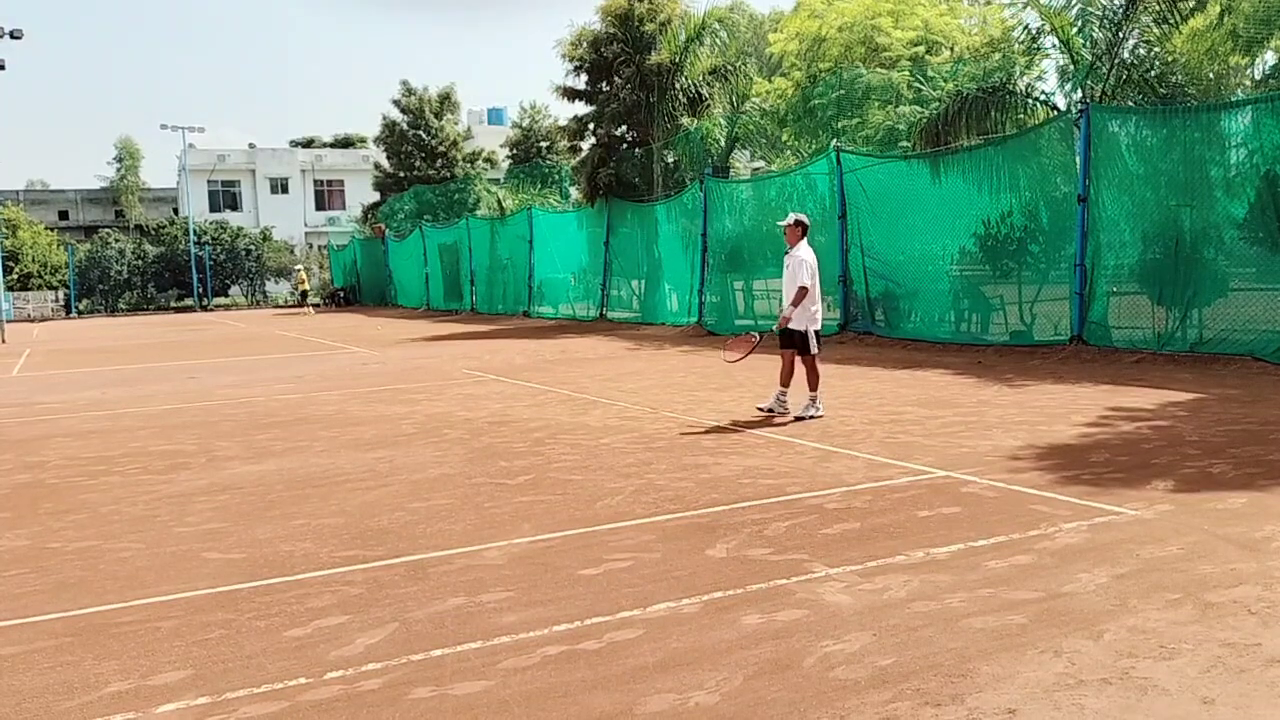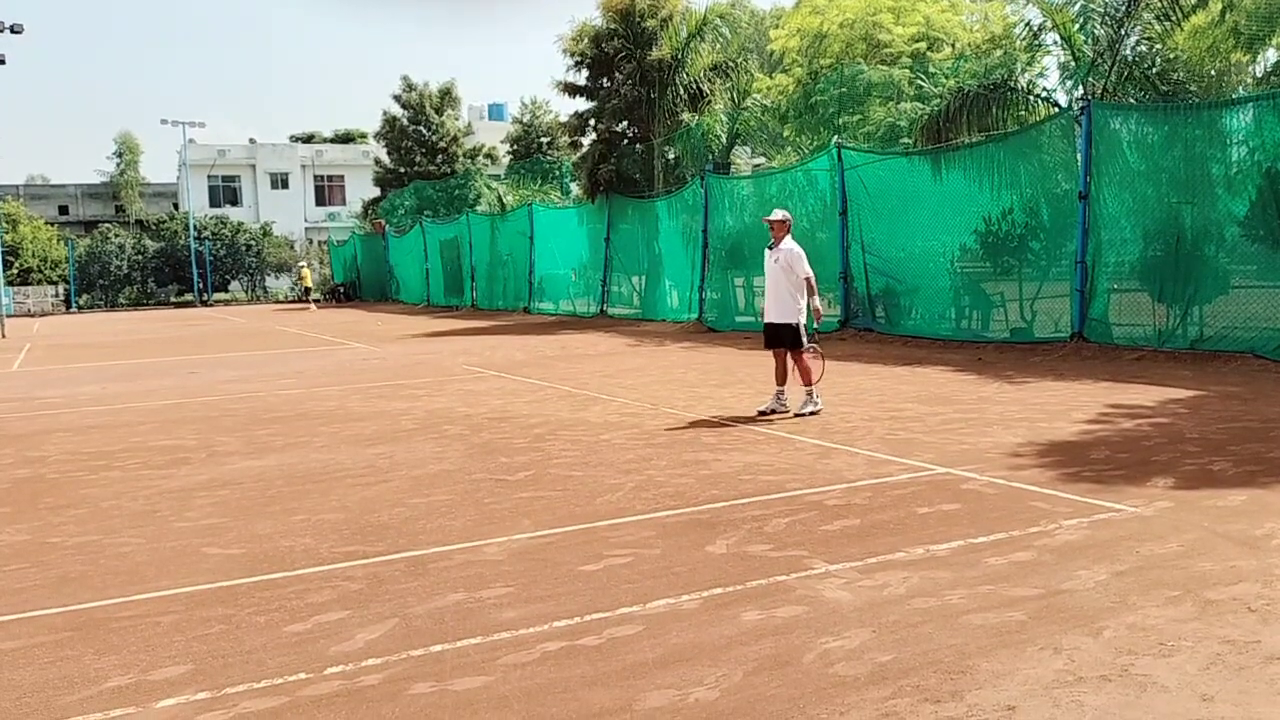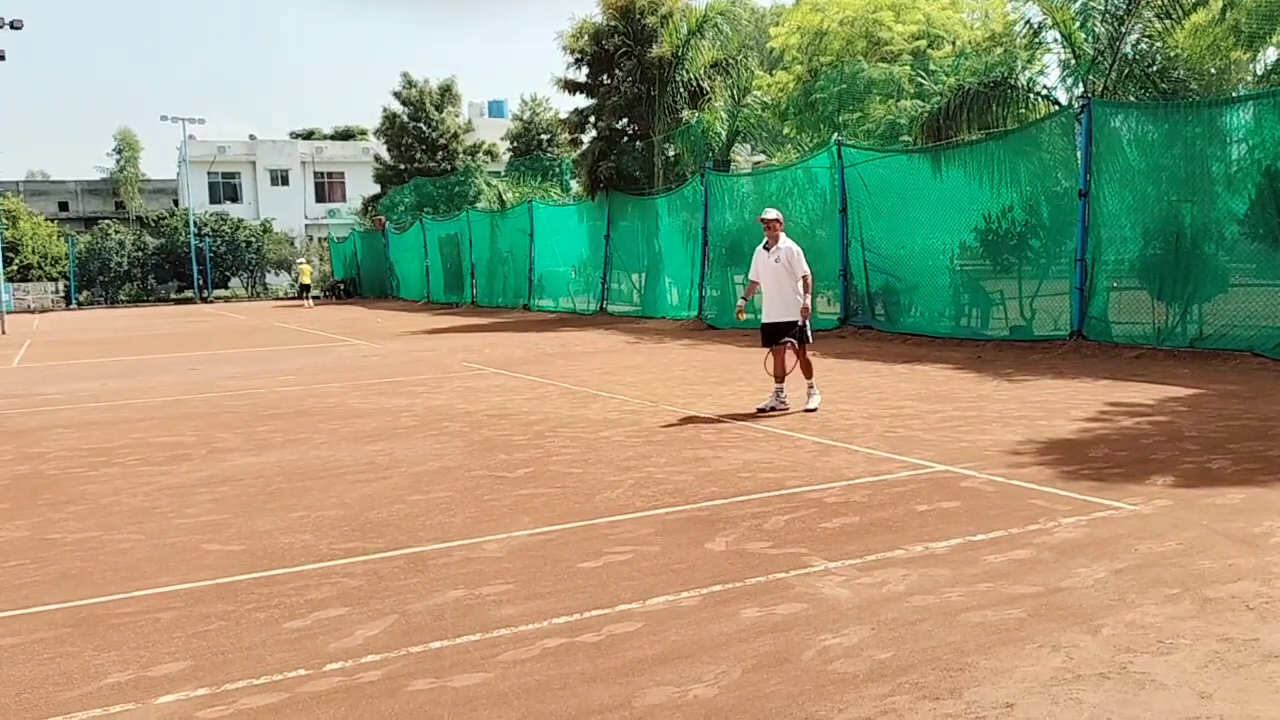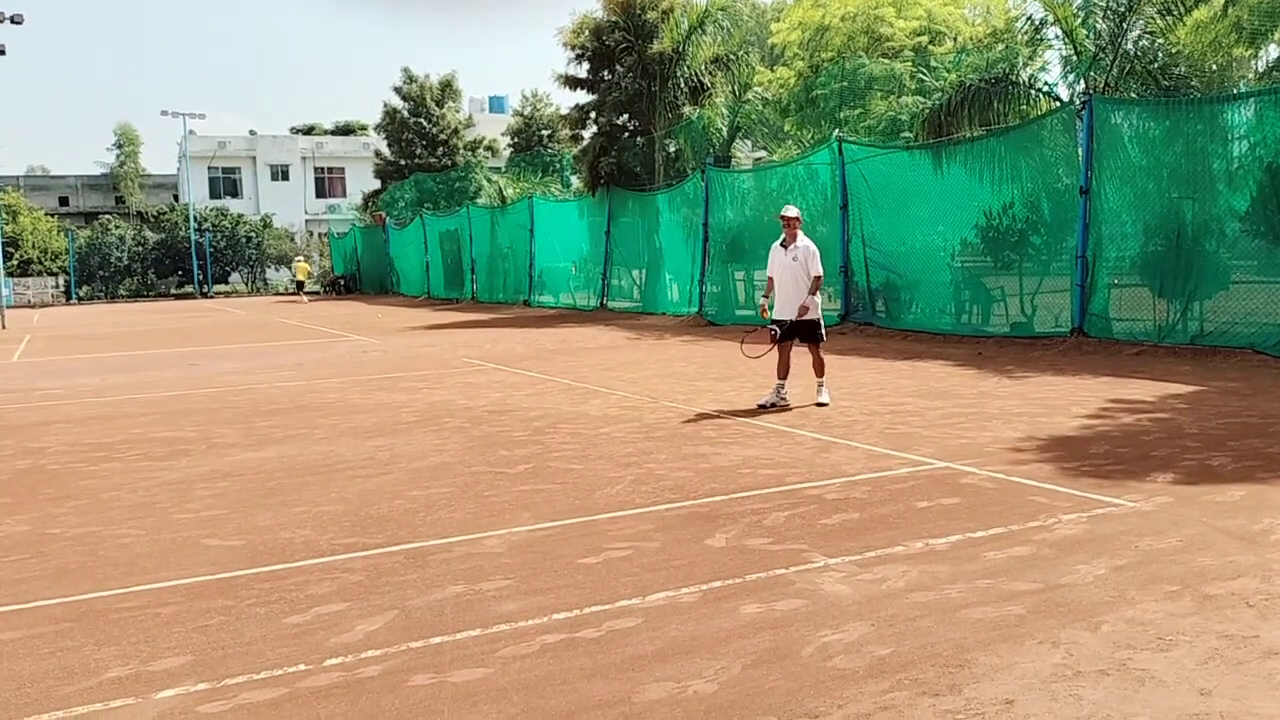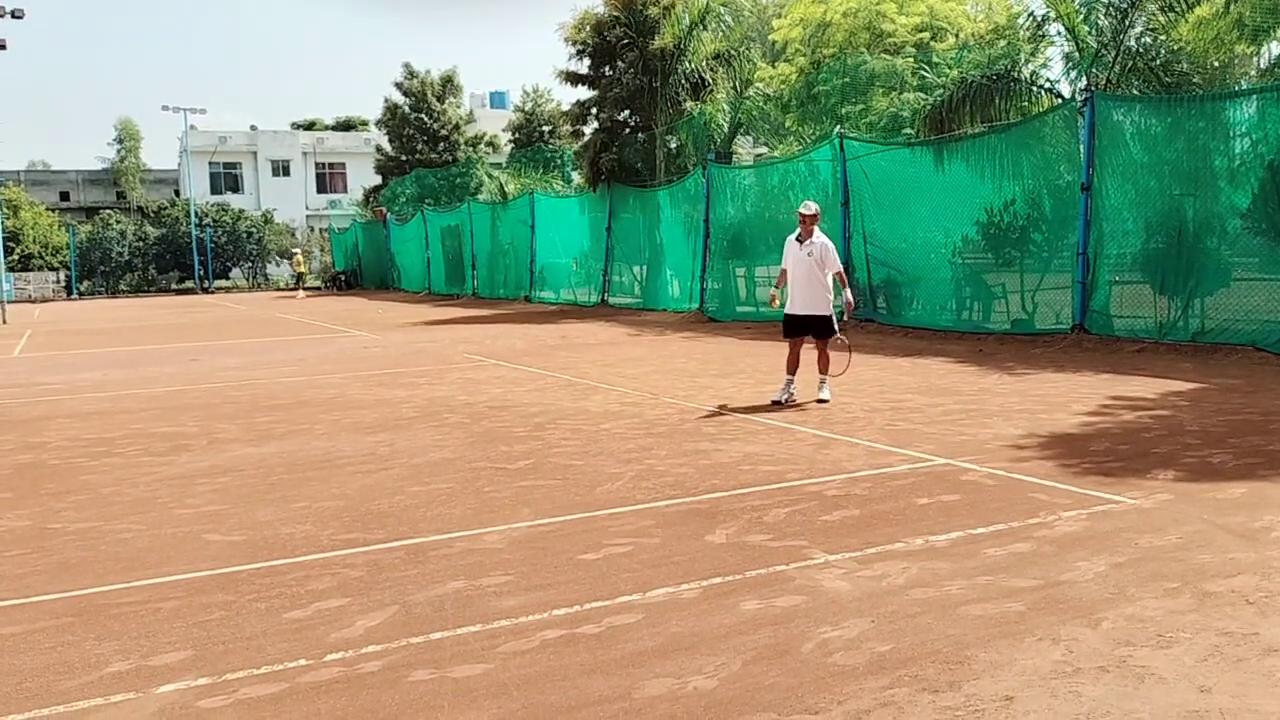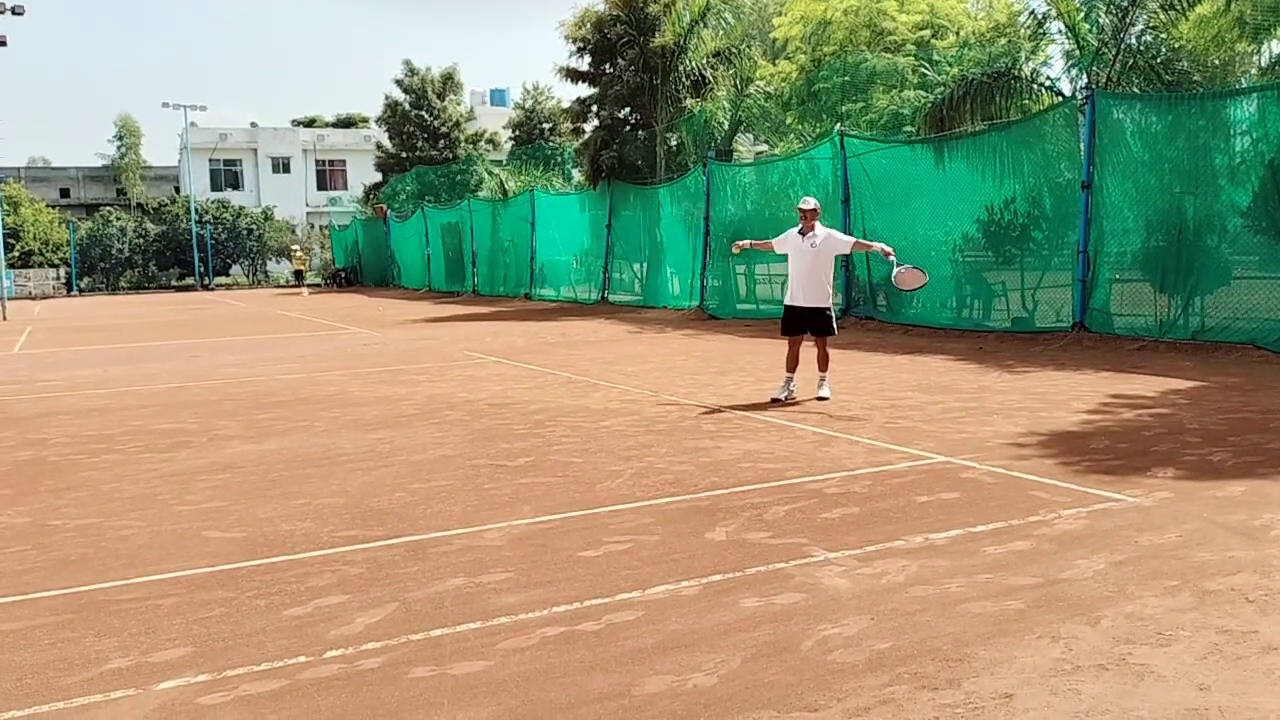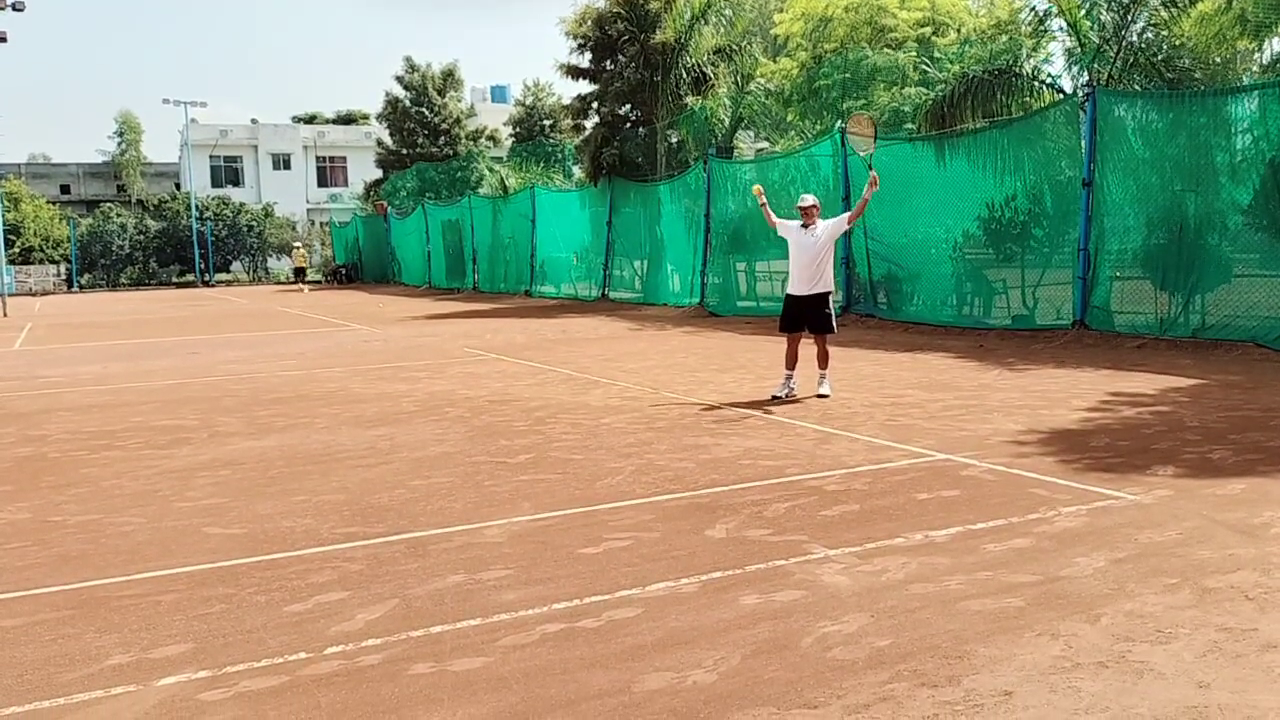
dt=0.4s
person 1, frame 1
left shoulder: (803, 256)
right shoulder: (792, 254)
left elbow: (804, 288)
left wrist: (788, 312)
left hip: (804, 321)
right hip: (792, 320)
left knee: (808, 361)
right knee: (787, 358)
left ankle: (815, 404)
right ankle: (781, 401)
person 1, frame 2
left shoulder: (792, 250)
right shoulder: (769, 251)
left elbow: (808, 277)
left wrist: (815, 302)
right wrist: (765, 305)
left hip: (791, 316)
right hip: (773, 316)
left knee: (797, 356)
right knee: (779, 356)
left ankle: (812, 399)
right ankle: (780, 400)
person 1, frame 3
left shoulder: (791, 249)
right shoulder: (759, 252)
left elbow: (806, 276)
right elbow: (754, 280)
left wrist: (807, 300)
right wrist: (743, 300)
left hip: (793, 313)
right hip: (771, 315)
left knee: (801, 352)
right knee: (777, 354)
left ankle: (813, 392)
right ankle: (780, 397)
person 1, frame 4
left shoulder: (808, 247)
right shoulder: (775, 248)
left elbow: (817, 277)
right elbow: (771, 277)
left wrist: (807, 301)
right wrist: (764, 299)
left hip: (807, 312)
right hip: (782, 312)
left knee: (815, 350)
right knee: (782, 351)
left ankle: (822, 389)
right ankle: (780, 393)
person 1, frame 5
left shoulder: (824, 244)
right shoulder: (791, 241)
left elbow: (839, 271)
left wrist: (847, 293)
right wrist: (775, 289)
left hip: (820, 307)
right hip: (795, 307)
left knee: (821, 346)
right knee: (794, 346)
left ankle: (824, 386)
right ankle: (789, 388)
person 1, frame 6
left shoulder: (828, 236)
right shoulder: (791, 235)
left elbow: (855, 244)
right elbow: (771, 245)
left wrist: (878, 246)
right wrist: (749, 243)
left hip: (819, 302)
right hip: (794, 301)
left knee: (821, 343)
right knee: (793, 343)
left ankle: (823, 383)
right ankle: (788, 385)
person 1, frame 7
left shoulder: (829, 228)
right shoulder: (792, 228)
left elbow: (856, 213)
right elbow: (772, 221)
left wrist: (869, 190)
right wrist: (762, 200)
left hip: (818, 294)
right hip: (794, 294)
left knee: (820, 341)
right knee: (792, 340)
left ankle: (823, 380)
right ankle: (788, 383)
